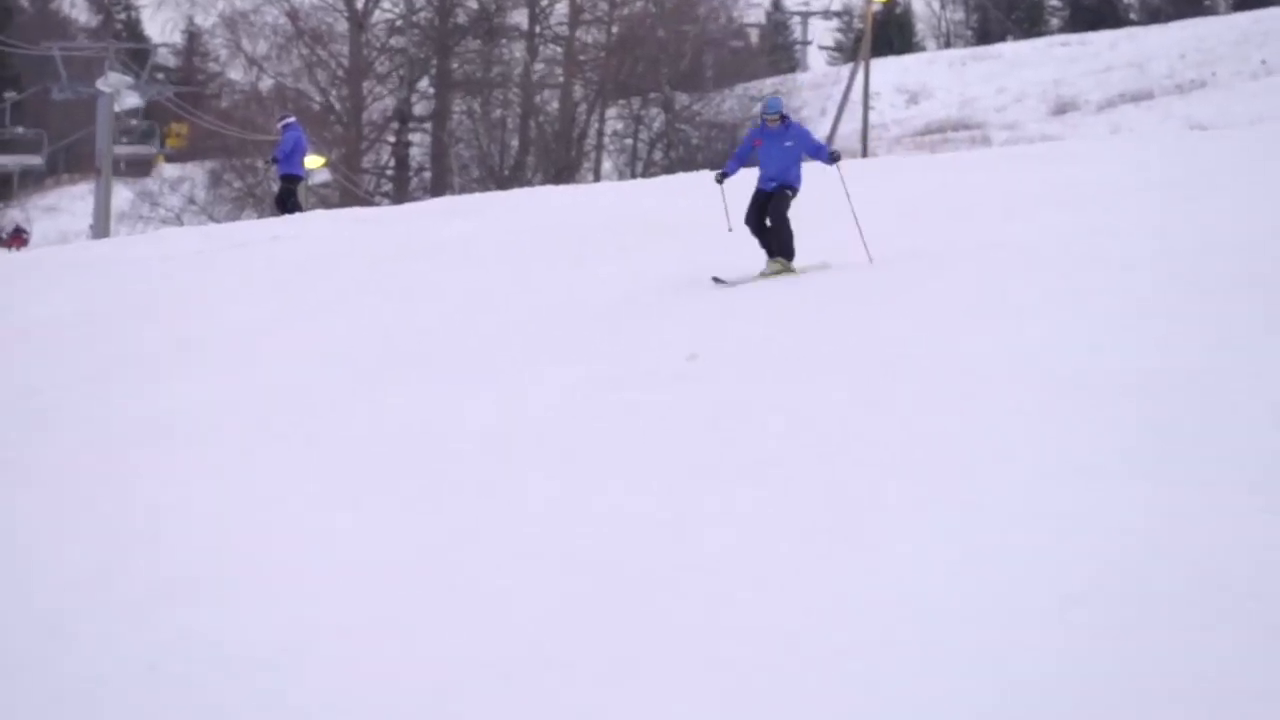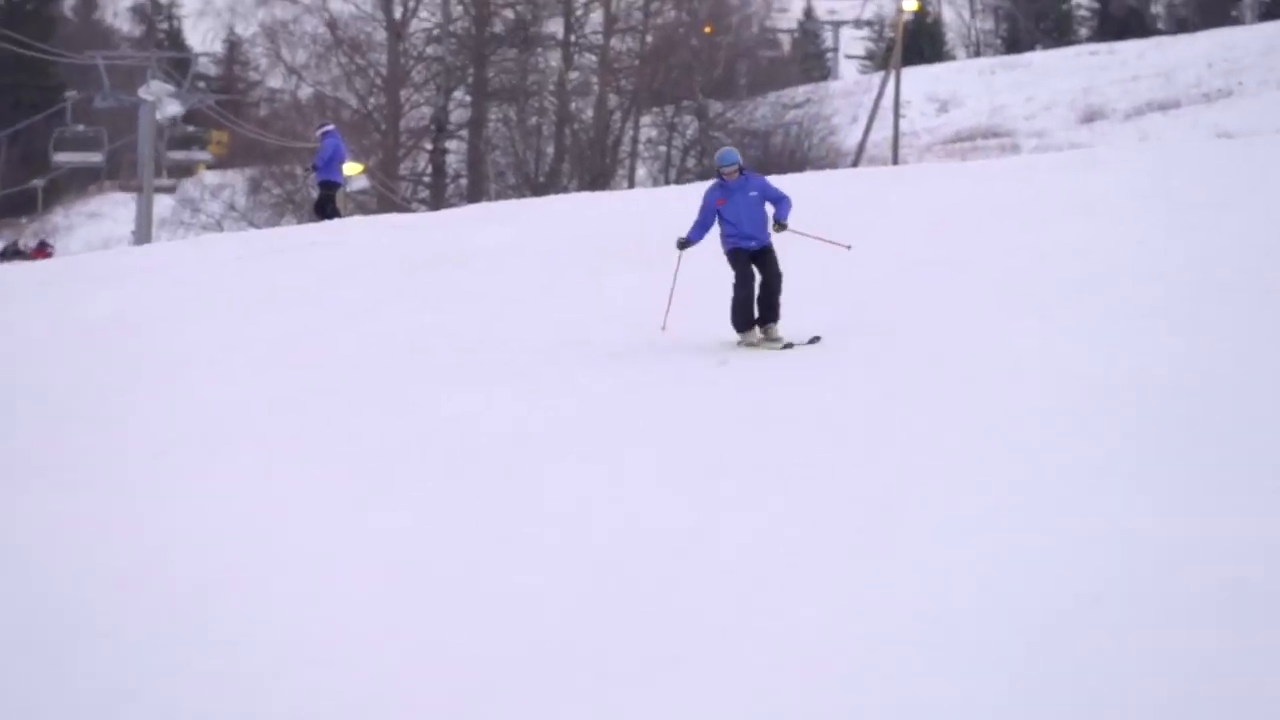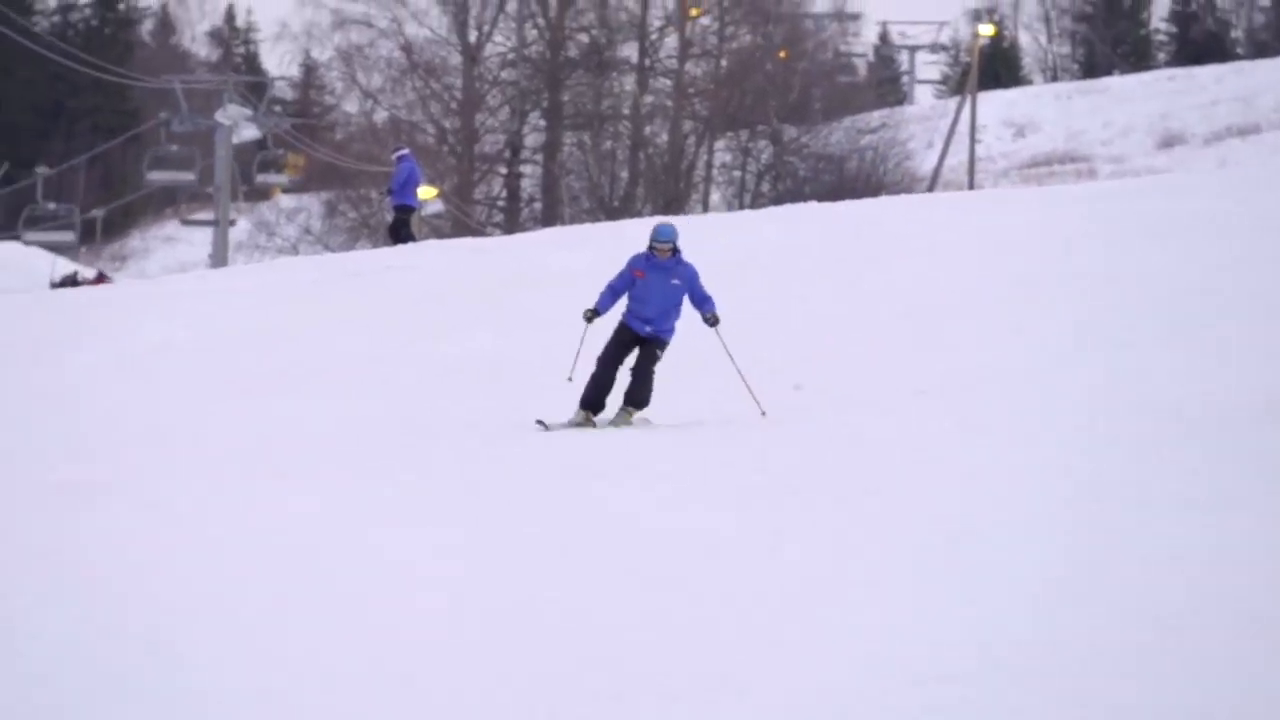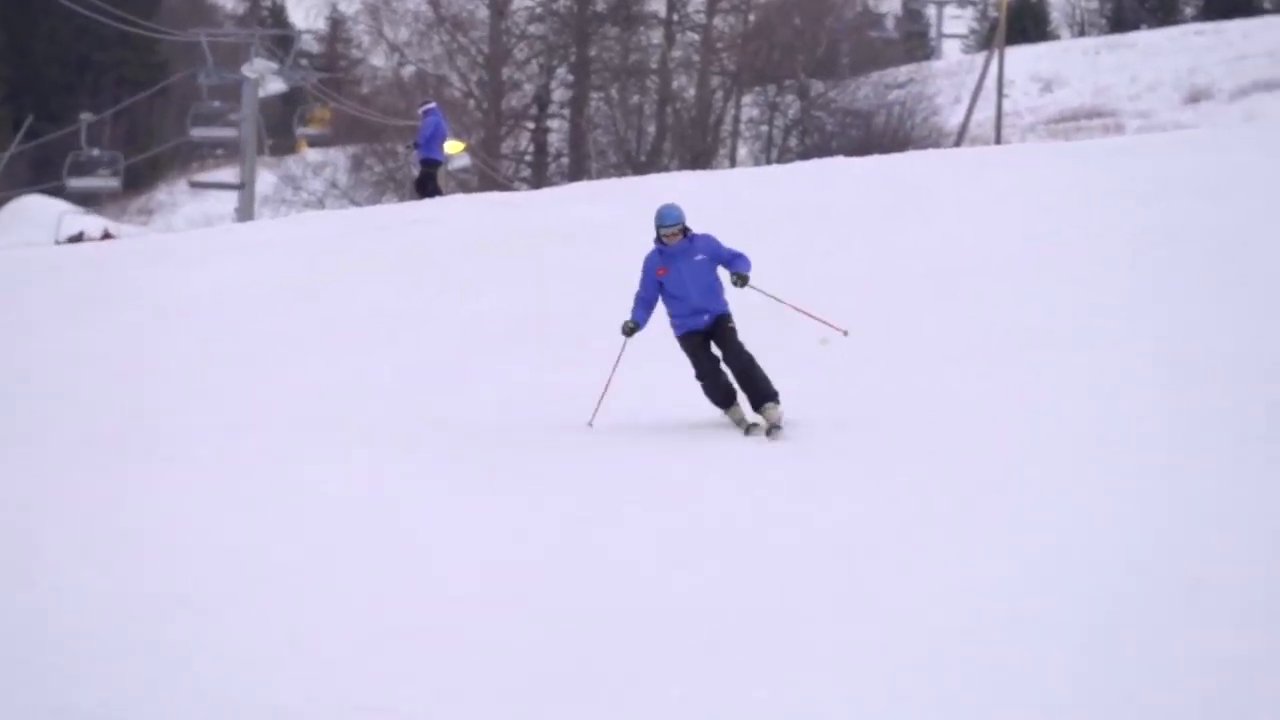
dt=1s
person 1, frame 1
left shoulder: (797, 132)
right shoulder: (756, 132)
left elbow: (817, 149)
right elbow: (741, 155)
left wrist: (831, 155)
right wrist: (726, 172)
left hip: (788, 184)
right hip: (765, 185)
left knee: (777, 214)
right knee: (753, 220)
left ankle: (782, 259)
right ankle: (777, 255)
person 1, frame 2
left shoulder: (756, 181)
right shoulder: (713, 193)
left elbow: (782, 200)
right elbow: (702, 224)
left wrist: (781, 217)
right wrist: (688, 240)
left hip: (761, 243)
right hip: (735, 245)
left knee: (772, 277)
right knee: (745, 281)
left ankle: (770, 326)
right ankle: (746, 329)
person 1, frame 3
left shoulder: (686, 271)
right shoulder: (639, 262)
left elbow: (702, 300)
right elbow: (616, 287)
left wrist: (710, 314)
right wrist: (597, 308)
left hip: (660, 332)
right hip: (632, 323)
left knee: (643, 371)
right knee: (608, 361)
left ankle: (628, 408)
right ankle: (586, 411)
person 1, frame 4
left shoulder: (704, 244)
right shoulder: (653, 261)
left elbow: (738, 259)
right elbow: (645, 300)
left wrist: (740, 271)
right wrist: (635, 322)
left hip: (716, 315)
right hip: (687, 326)
left knee: (734, 351)
right knee: (708, 372)
left ankle: (767, 404)
right ankle: (730, 405)
